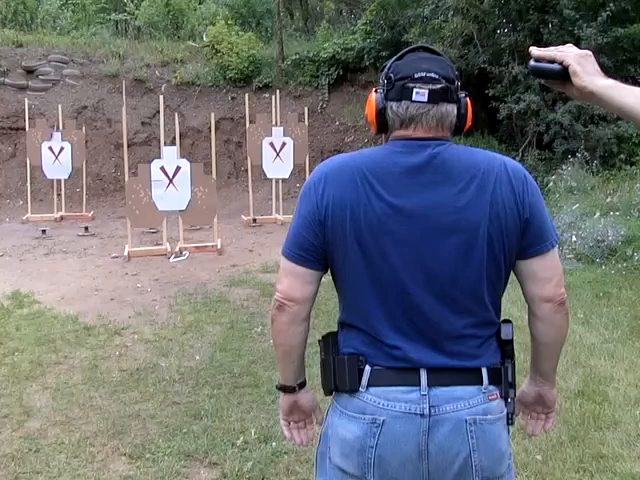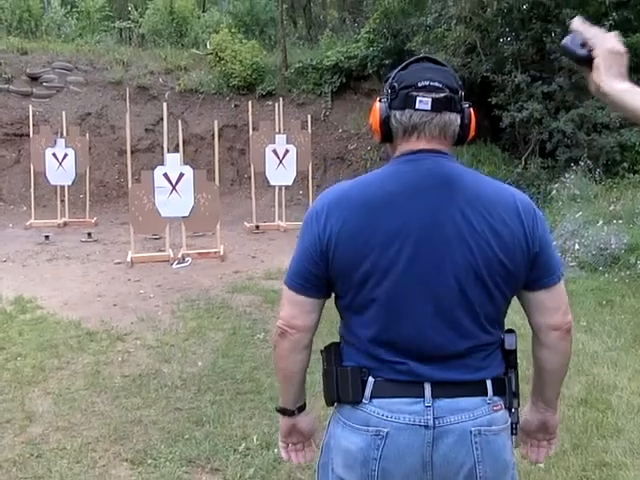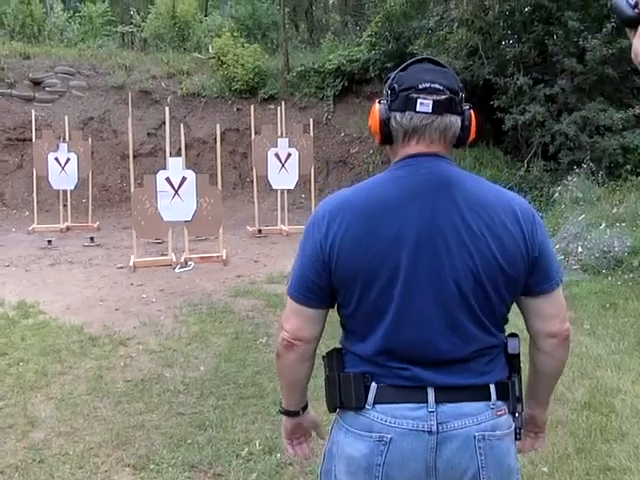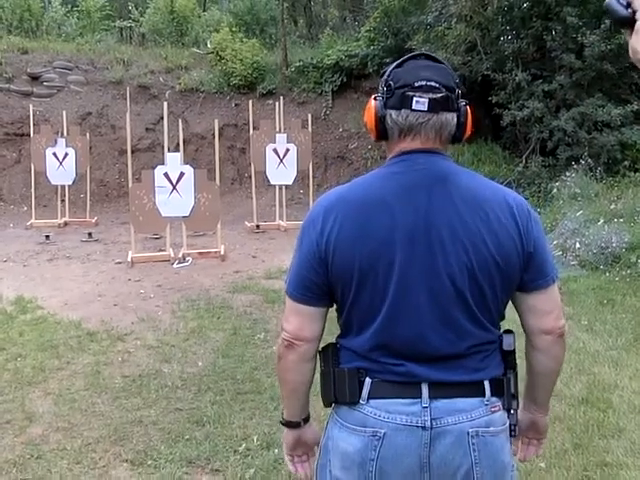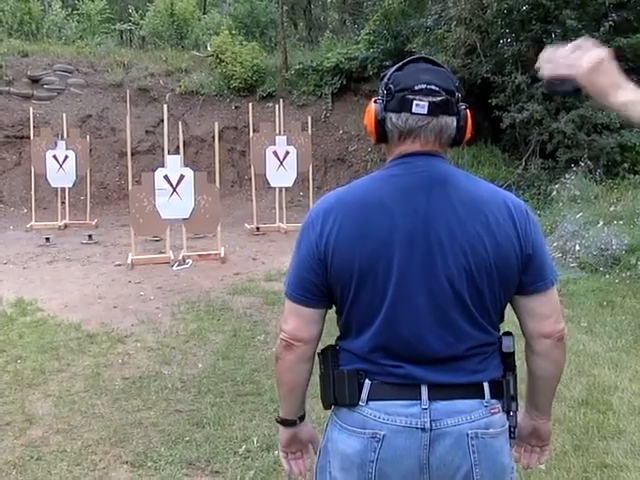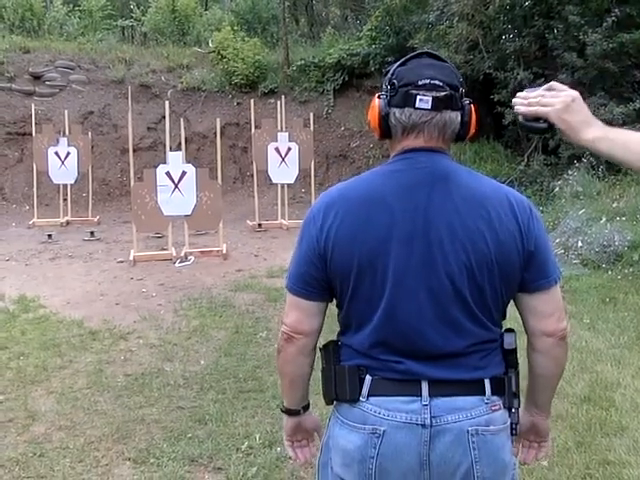
dt=0.3s
person 1, frame 1
left shoulder: (333, 181)
right shoulder: (508, 181)
left elbow: (289, 299)
right elbow: (550, 297)
left wrist: (292, 386)
right wrist: (543, 380)
left hip: (368, 414)
right hip: (473, 414)
person 1, frame 2
left shoulder: (337, 207)
right shoulder: (513, 209)
left elbow: (292, 327)
right elbow: (556, 326)
left wrist: (291, 409)
right wrist: (545, 407)
left hip: (371, 426)
right hip: (477, 426)
person 1, frame 3
left shoulder: (337, 214)
right shoulder: (515, 213)
left elbow: (296, 337)
right elbow: (554, 333)
left wrist: (294, 410)
right wrist: (536, 406)
left hip: (374, 431)
right hip: (480, 432)
person 1, frame 4
left shoulder: (333, 211)
right shoulder: (510, 210)
left elbow: (297, 339)
right elbow: (548, 330)
left wrist: (295, 422)
right wrist: (536, 410)
left hip: (369, 427)
right hip: (474, 428)
person 1, frame 5
left shoulder: (332, 213)
right shoulder: (509, 212)
left elbow: (295, 339)
right elbow: (548, 333)
left wrist: (291, 420)
right wrist: (538, 415)
left hip: (368, 428)
right hip: (475, 430)
person 1, frame 6
left shoulder: (334, 207)
right shoulder: (511, 209)
left elbow: (296, 332)
right elbow: (550, 332)
left wrist: (296, 409)
right wrist: (536, 412)
left hip: (370, 425)
right hip: (475, 426)
